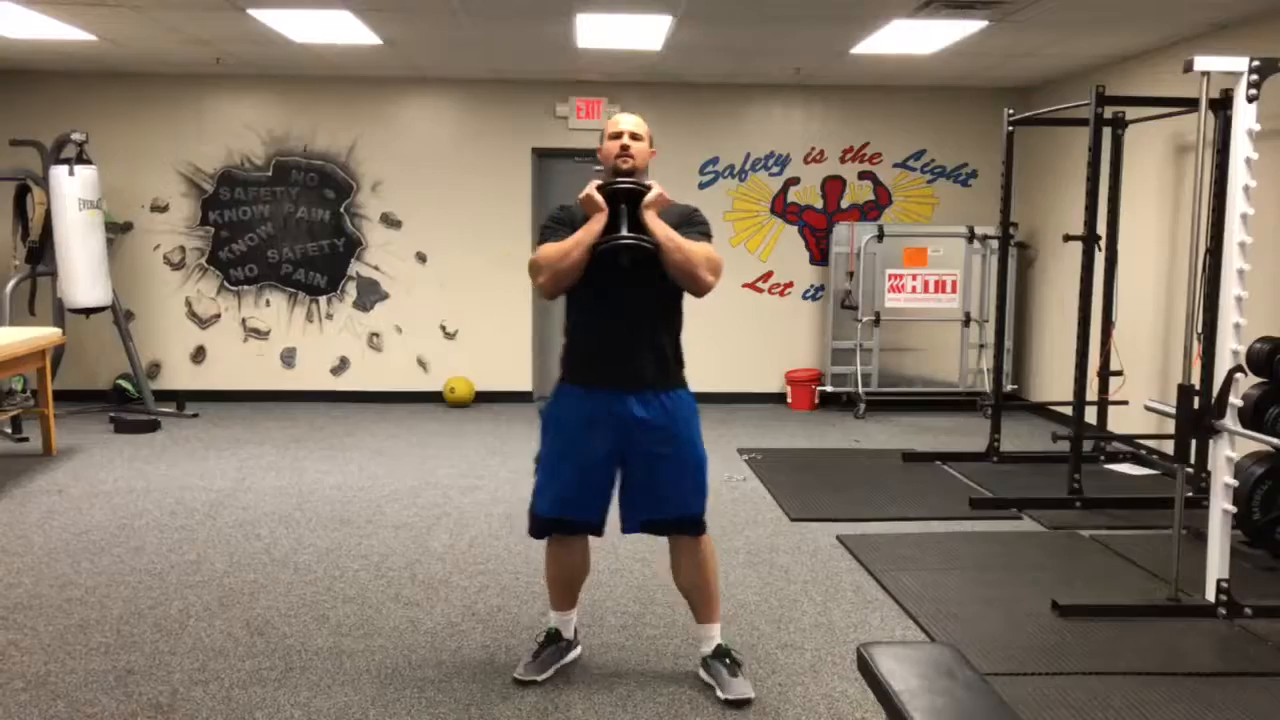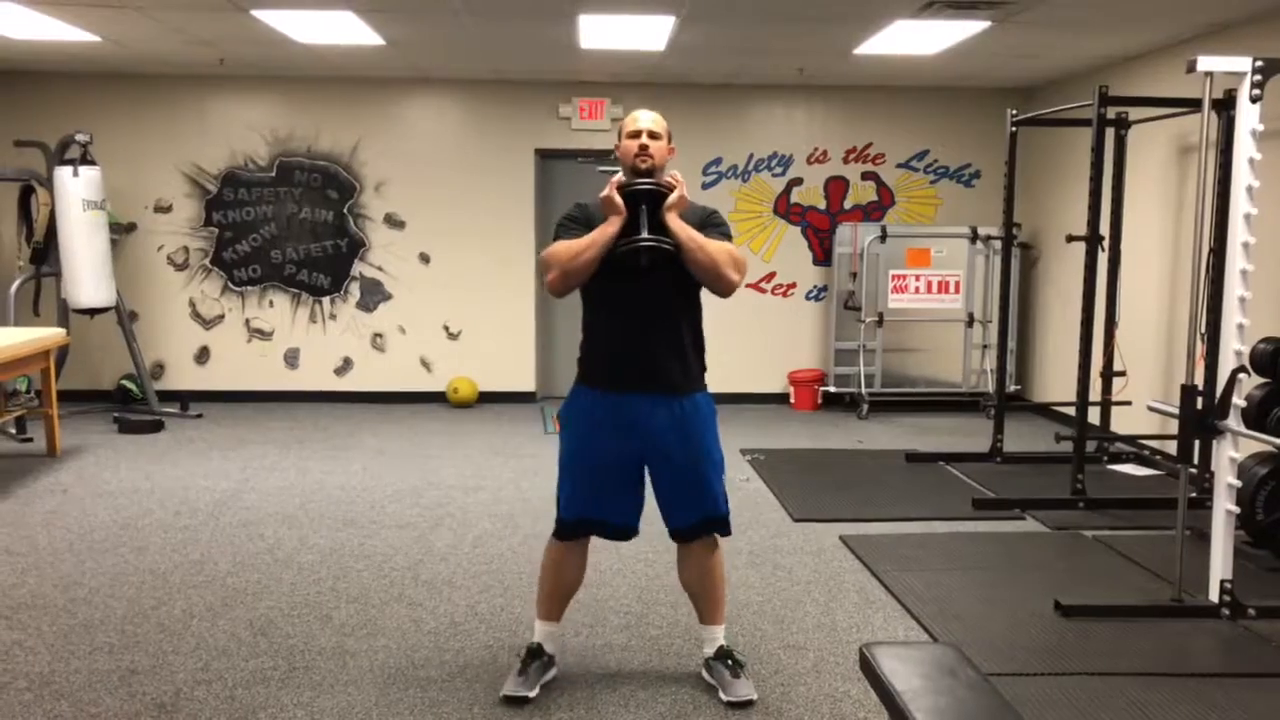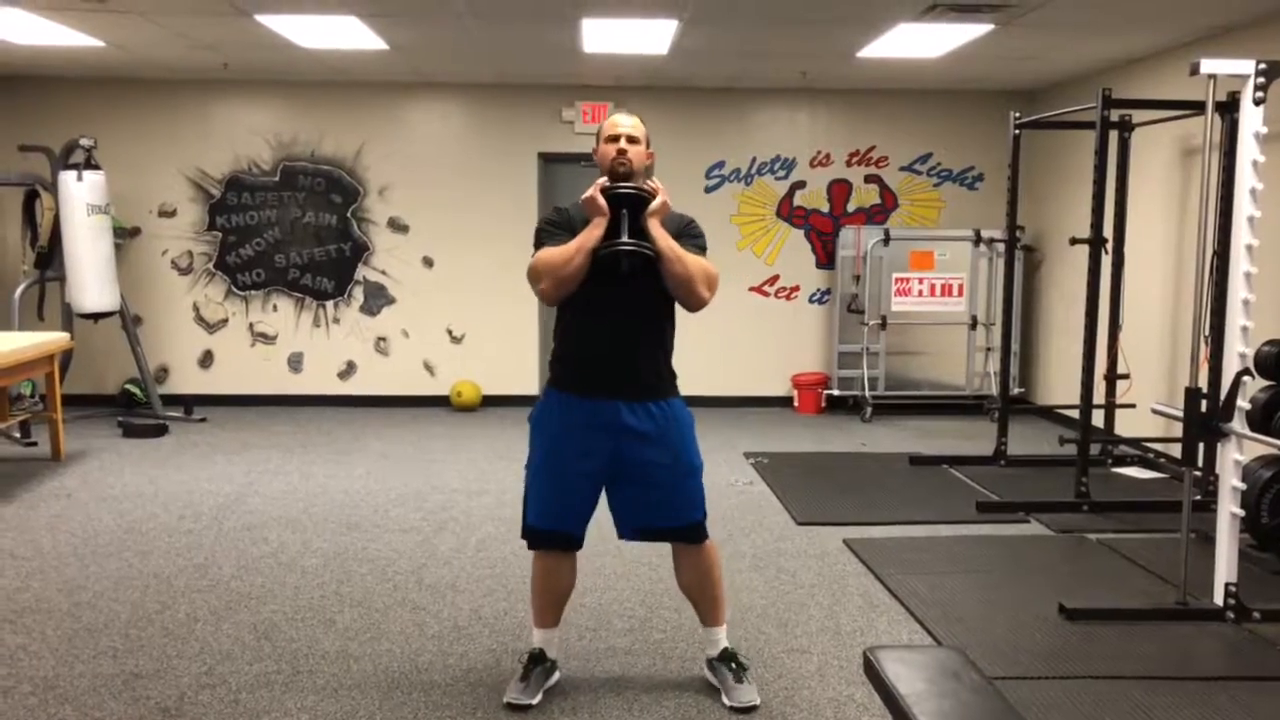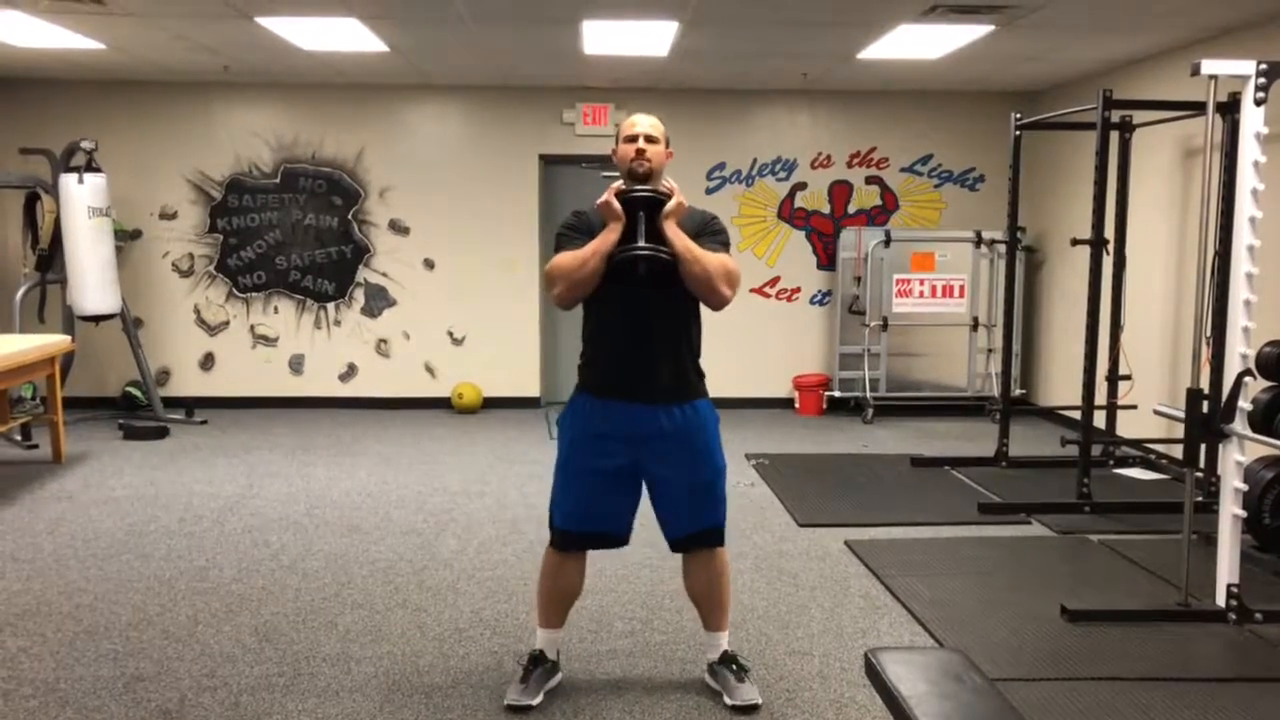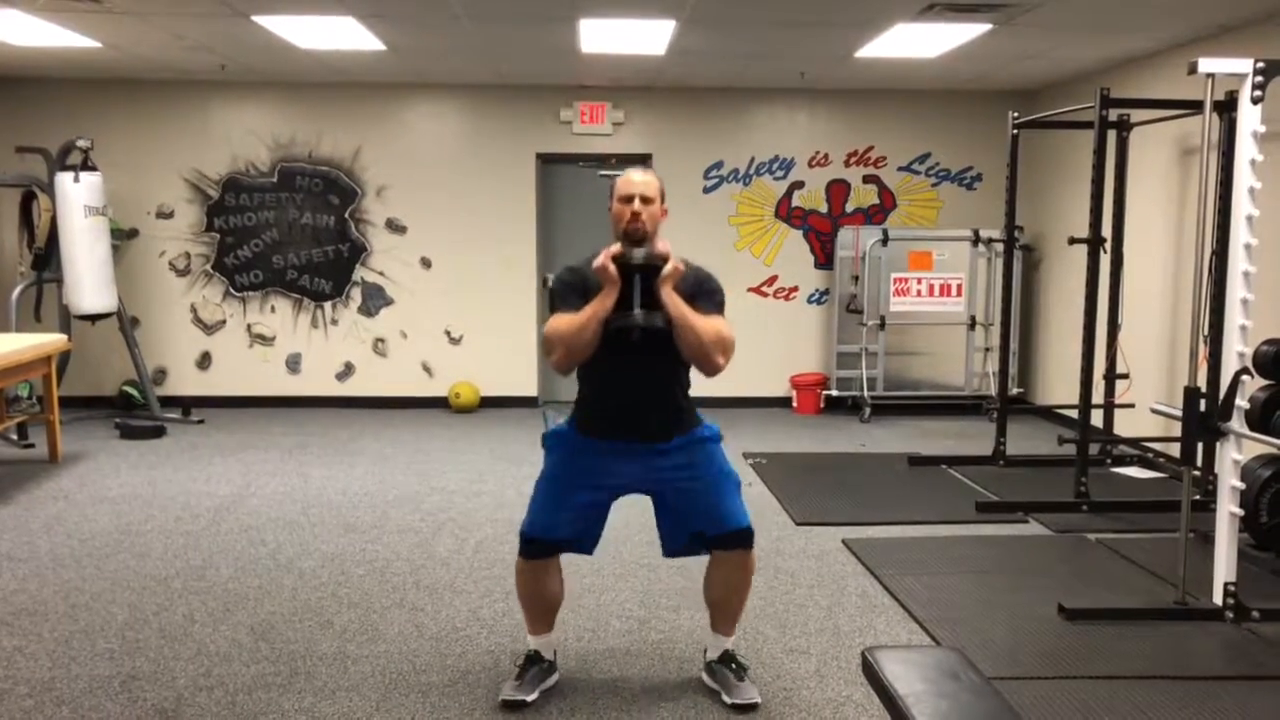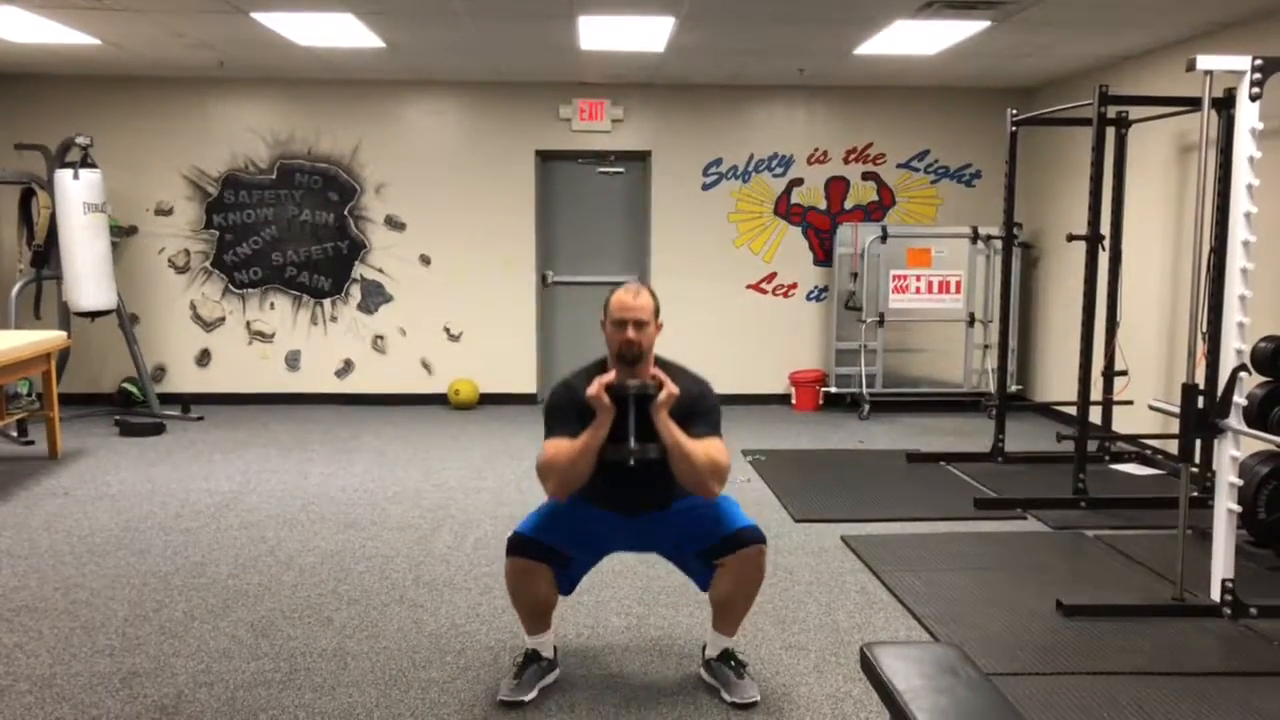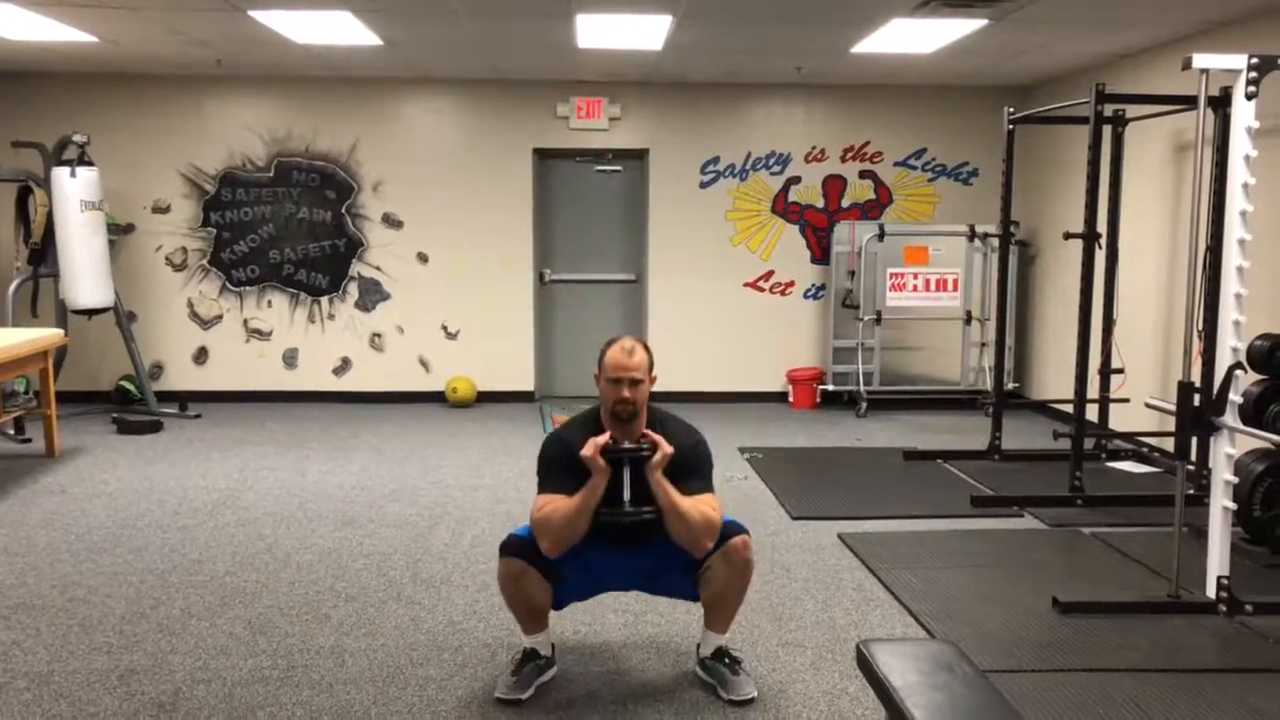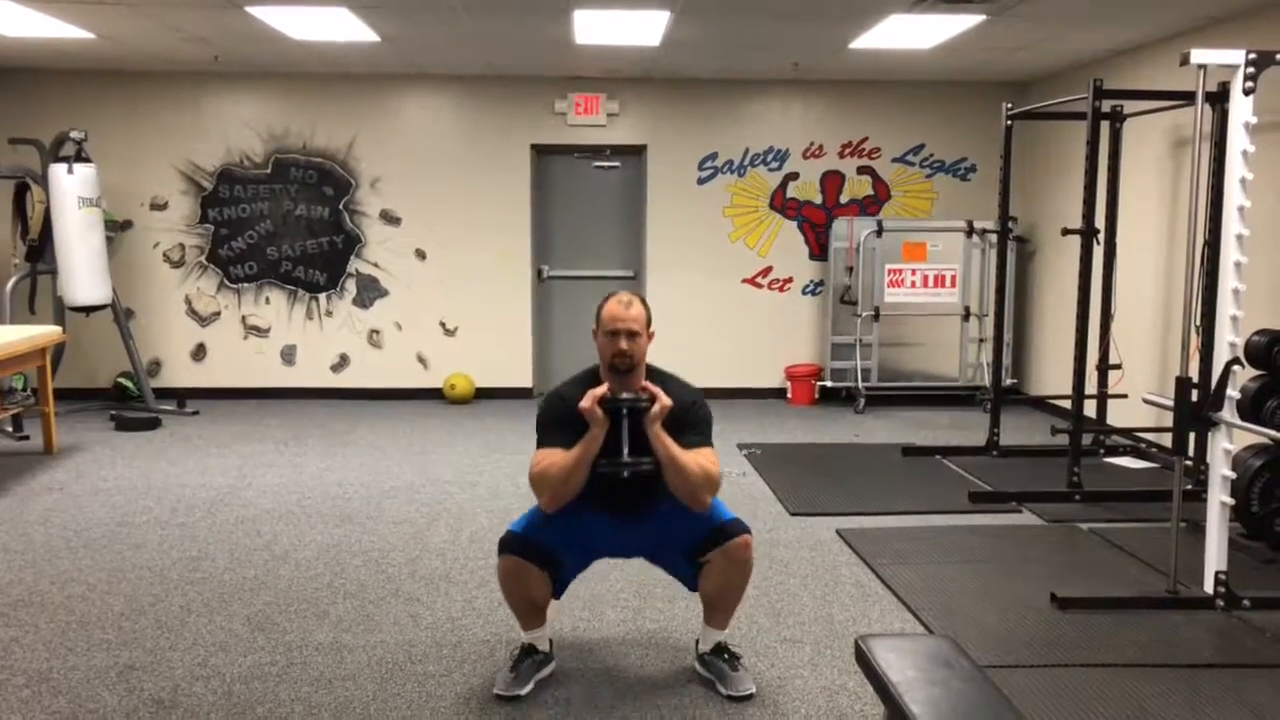
dt=0.4s
person 1, frame 1
left shoulder: (681, 216)
right shoulder: (571, 216)
left elbow: (702, 278)
right elbow: (547, 279)
left wrist: (651, 218)
right wrist: (598, 220)
left hip: (661, 397)
right hip: (583, 395)
left knee: (686, 525)
right knee: (560, 523)
left ankle: (712, 650)
right ankle: (563, 634)
person 1, frame 2
left shoulder: (701, 218)
right shoulder: (587, 215)
left elbow: (728, 278)
right elbow: (556, 278)
left wrist: (672, 218)
right wrist: (614, 220)
left hip: (680, 399)
right hip: (600, 398)
left knee: (700, 527)
right knee: (572, 527)
left ankle: (716, 651)
right ankle: (542, 648)
person 1, frame 3
left shoulder: (678, 226)
right shoulder: (565, 219)
left elbow: (699, 294)
right elbow: (547, 285)
left wrist: (653, 225)
right wrist: (598, 223)
left hip: (655, 406)
right hip: (573, 404)
left knee: (689, 530)
right knee: (553, 535)
left ankle: (719, 653)
right ankle: (542, 656)
person 1, frame 4
left shoulder: (700, 223)
right shoulder: (586, 222)
left elbow: (721, 292)
right elbow: (563, 290)
left wrist: (671, 226)
right wrist: (614, 227)
left hip: (681, 409)
right hip: (599, 409)
left knee: (703, 538)
right knee: (568, 538)
left ankle: (720, 657)
right ankle: (544, 656)
person 1, frame 5
left shoulder: (696, 282)
right shoulder: (578, 279)
left elbow: (715, 359)
right elbow: (561, 358)
left wrist: (668, 292)
right wrist: (607, 292)
left hip: (678, 442)
right hip: (592, 442)
left knee: (736, 539)
right knee: (537, 544)
left ankle: (719, 656)
right ankle: (541, 658)
person 1, frame 6
left shoulder: (691, 392)
right shoulder: (573, 393)
left elbow: (710, 485)
right elbow: (556, 486)
left wrist: (663, 418)
right wrist: (601, 419)
left hip: (672, 507)
right hip: (593, 509)
left knee: (748, 546)
right knee: (523, 550)
left ankle: (718, 654)
right ankle: (541, 653)
person 1, frame 7
left shoulder: (683, 442)
right shoulder: (566, 443)
left elbow: (702, 542)
right elbow: (550, 544)
left wrist: (656, 476)
right wrist: (598, 478)
left hip: (663, 552)
right hip: (586, 553)
left knee: (735, 546)
right knee: (515, 556)
left ankle: (713, 652)
right ankle: (538, 652)
person 1, frame 8
left shoulder: (682, 400)
right shoulder: (566, 401)
left elbow: (701, 494)
right elbow: (549, 496)
left wrist: (655, 429)
right wrist: (596, 430)
left hip: (662, 511)
right hip: (584, 513)
left knee: (735, 543)
right knee: (515, 553)
left ankle: (711, 648)
right ankle: (536, 648)
